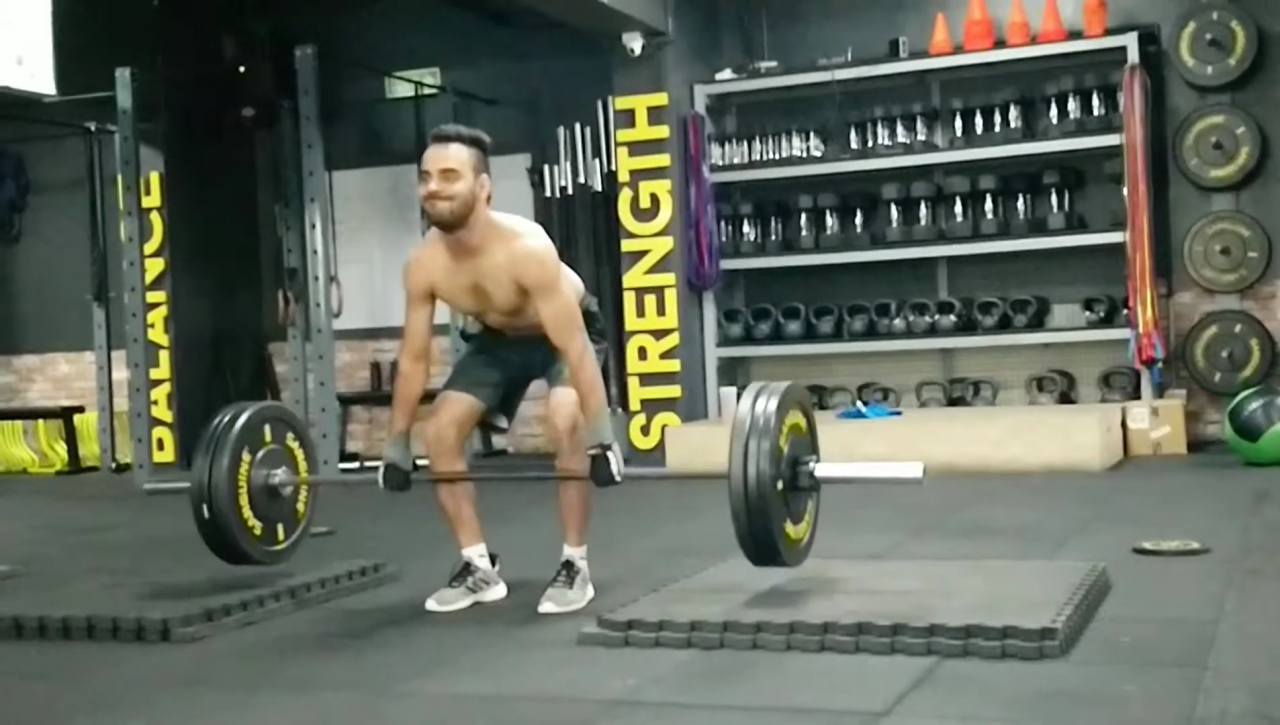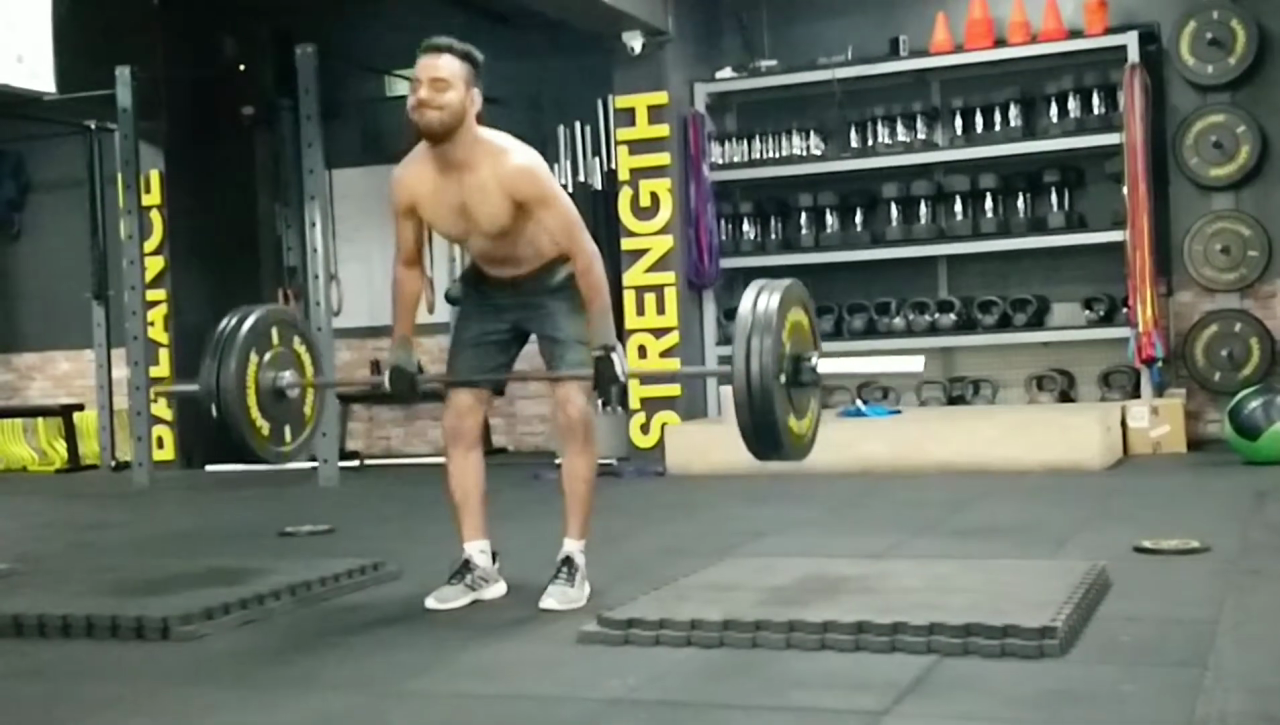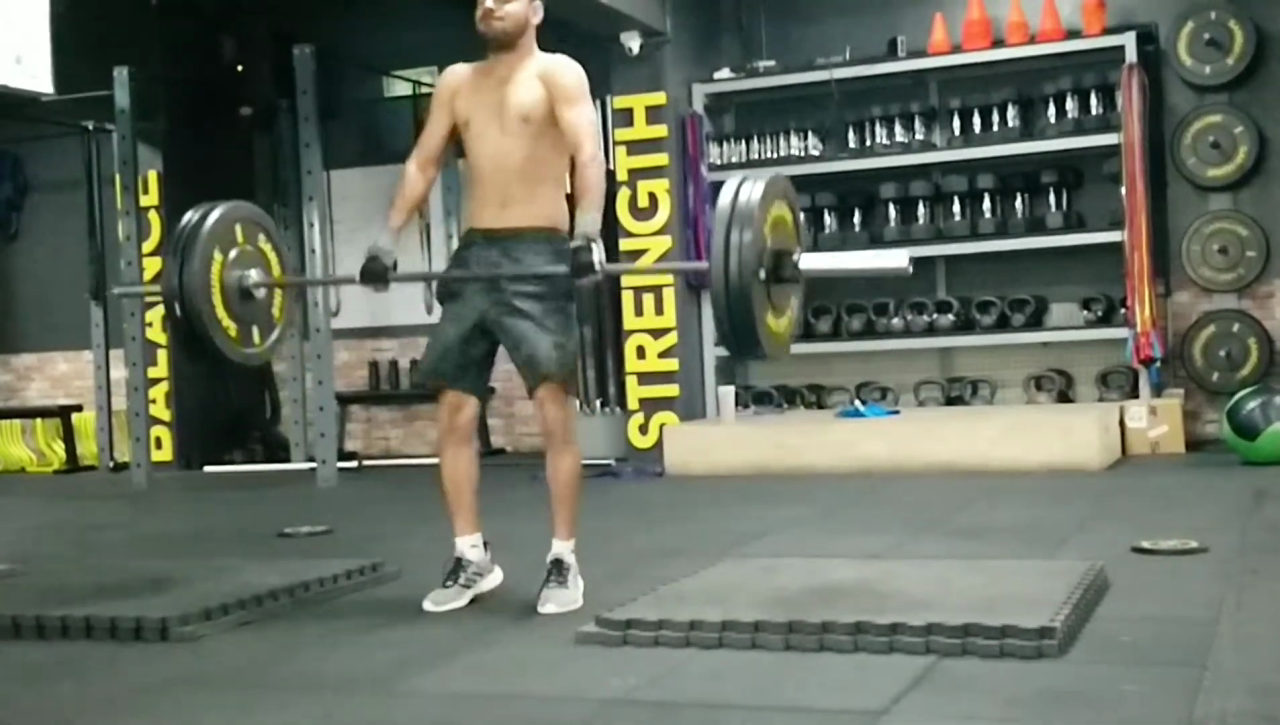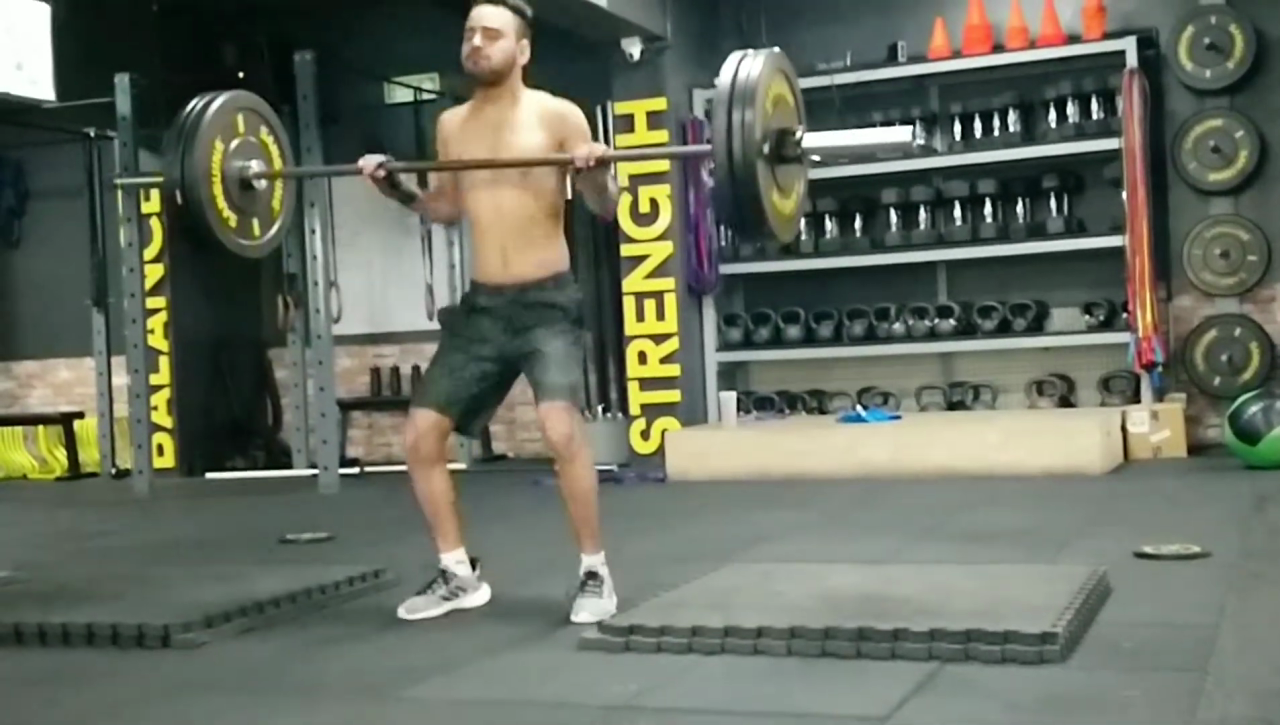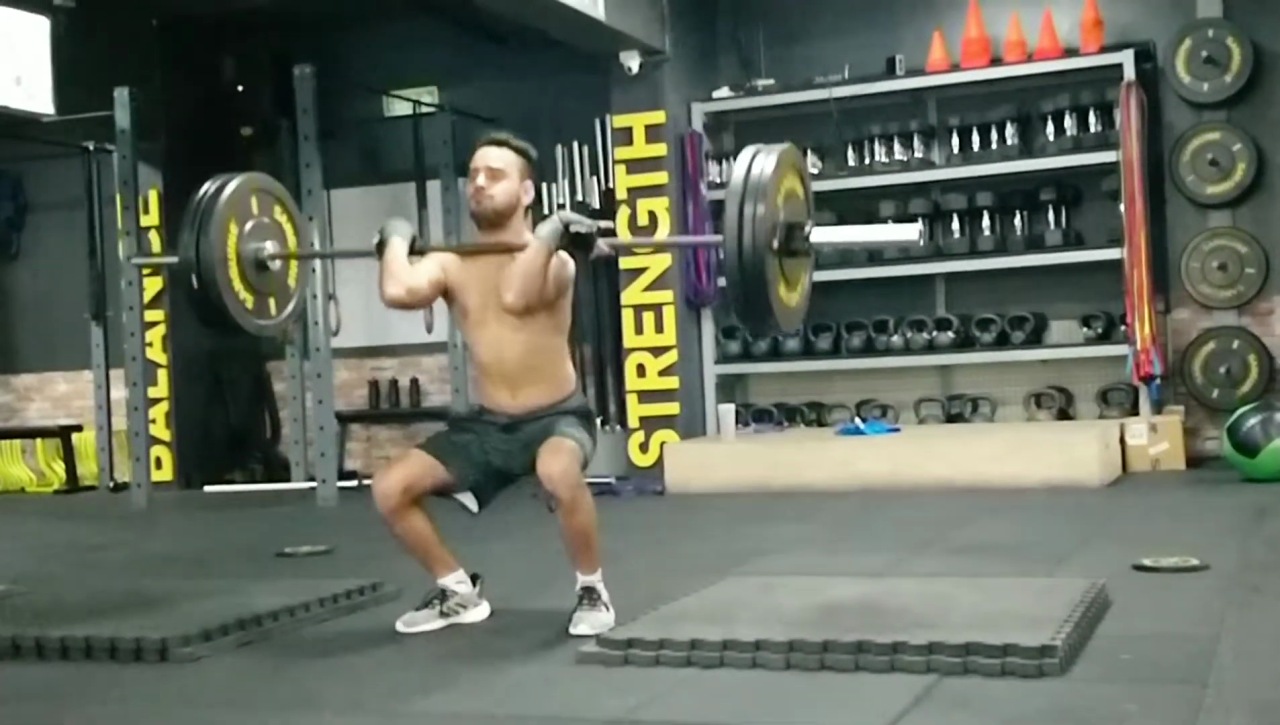
dt=1s
person 1, frame 1
left shoulder: (527, 248)
right shoulder: (423, 264)
left elbow: (574, 349)
right elbow: (413, 357)
left wrist: (602, 437)
right wrist: (396, 445)
left hip: (568, 331)
right hip: (497, 339)
left knee: (565, 422)
right knee: (440, 431)
left ankle: (574, 566)
right ankle: (479, 567)
person 1, frame 2
left shoulder: (515, 165)
right shoulder: (408, 180)
left elbow: (584, 252)
right elbow: (408, 264)
left wrist: (605, 342)
right wrist: (400, 349)
left hip: (555, 285)
right hip: (485, 291)
left knee: (573, 412)
right knee: (459, 422)
left ankle: (572, 561)
right ankle: (479, 563)
person 1, frame 3
left shoulder: (557, 71)
right shoulder: (455, 81)
left elbow: (588, 154)
right elbow: (422, 164)
left wrist: (588, 233)
right wrist: (387, 241)
left hip: (539, 257)
right hip: (472, 257)
left knee: (553, 411)
right knee: (454, 416)
left ankle: (564, 561)
right ankle: (472, 557)
person 1, frame 4
left shoulder: (555, 115)
right shoulder: (451, 124)
left elbow: (607, 206)
left wrist: (594, 174)
right wrist: (397, 189)
left hip: (547, 302)
right hip: (481, 306)
left knee: (560, 427)
right knee: (420, 436)
left ankle: (594, 572)
right ankle: (458, 574)
person 1, frame 5
left shoulder: (554, 262)
right shoulder: (449, 264)
left elbow: (516, 297)
right elbow: (397, 292)
left wrist: (551, 232)
right wrist: (396, 241)
left hip: (554, 417)
right hip: (487, 424)
left knee: (558, 471)
right knee: (389, 488)
left ankle: (592, 590)
right ankle: (458, 589)
